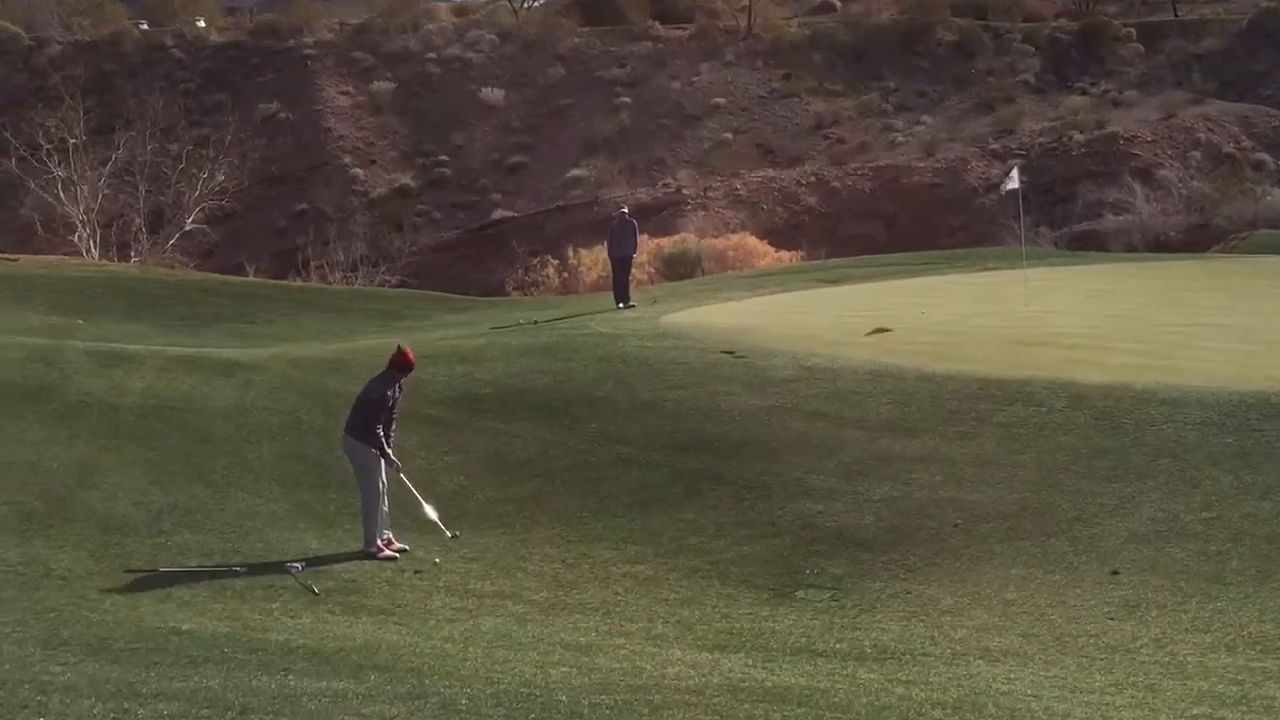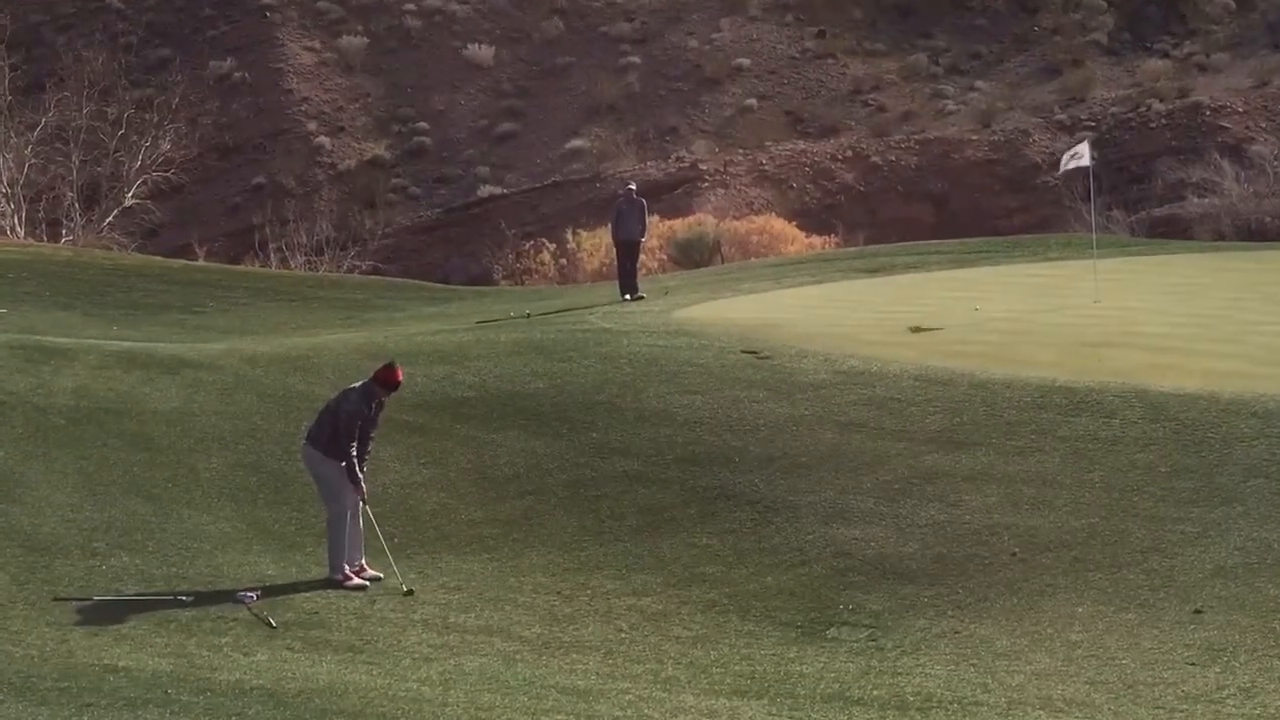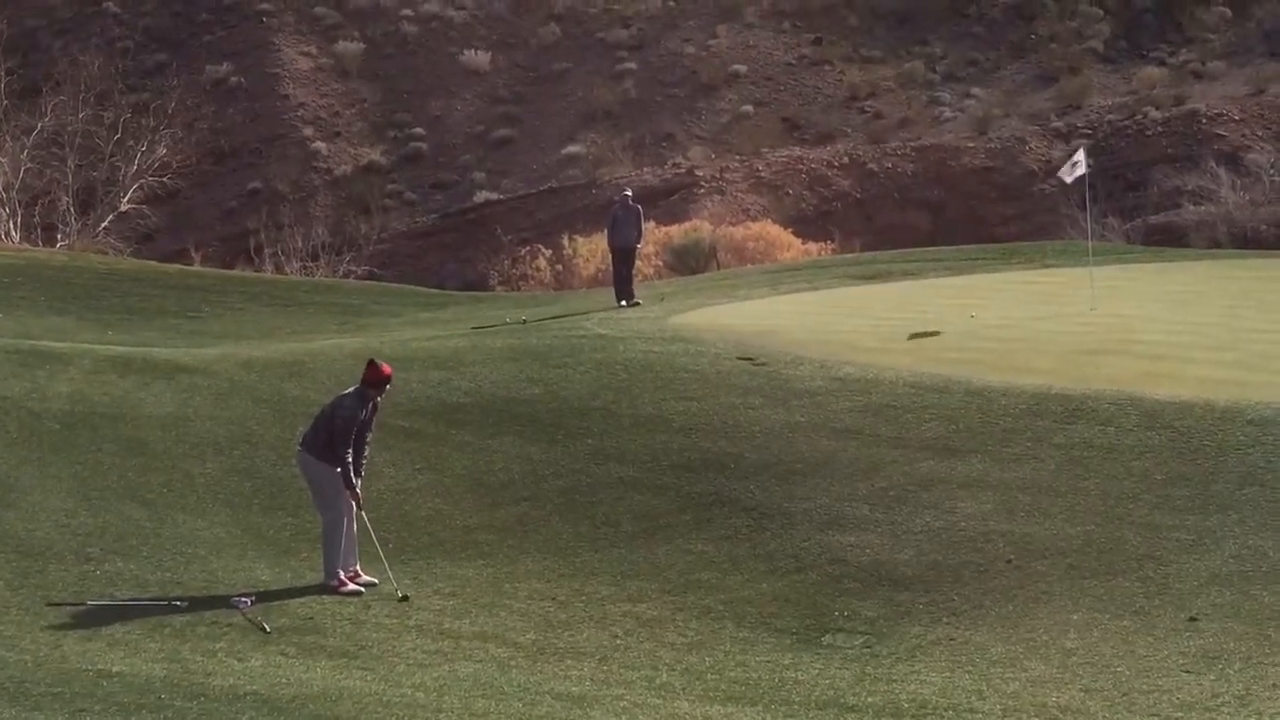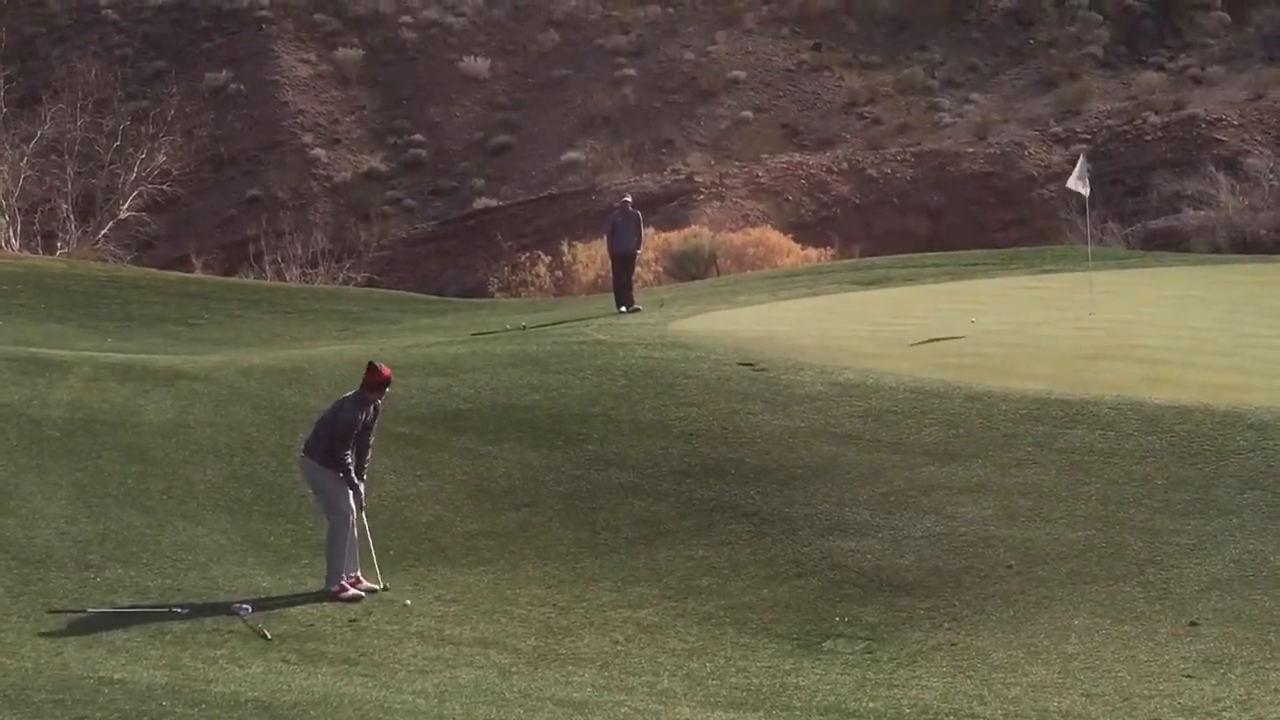
dt=1s
person 1, frame 1
left shoulder: (395, 385)
right shoulder: (380, 390)
left elbow: (390, 418)
right elbow: (374, 428)
left wrist: (388, 447)
right wrist: (386, 454)
left hip: (372, 441)
right hip: (359, 441)
left knee: (381, 488)
right knee: (372, 491)
left ankle: (384, 536)
right ankle: (372, 545)
person 1, frame 2
left shoulder: (376, 400)
right shoulder: (354, 401)
left elbow: (366, 438)
right elbow: (348, 445)
left wrist: (360, 472)
right wrist: (356, 479)
left hip: (337, 453)
right hip: (320, 452)
left knee: (353, 505)
right knee: (340, 508)
left ankle: (355, 563)
right ankle: (338, 571)
person 1, frame 3
left shoulder: (372, 403)
right shoulder: (349, 407)
left elbow: (362, 441)
right elbow: (344, 449)
left wrist: (358, 477)
right wrist: (351, 485)
left hip: (331, 458)
right hip: (315, 458)
left knee: (348, 510)
right knee: (336, 514)
left ankle: (350, 569)
right ankle: (333, 577)
person 1, frame 4
left shoulder: (373, 406)
right shoulder: (350, 410)
left elbow: (364, 444)
right elbow: (342, 453)
left wrist: (360, 479)
right wrist: (354, 485)
left hip: (334, 463)
right hip: (318, 463)
left knee: (349, 516)
right knee: (340, 518)
left ankle: (350, 575)
right ankle: (335, 582)
